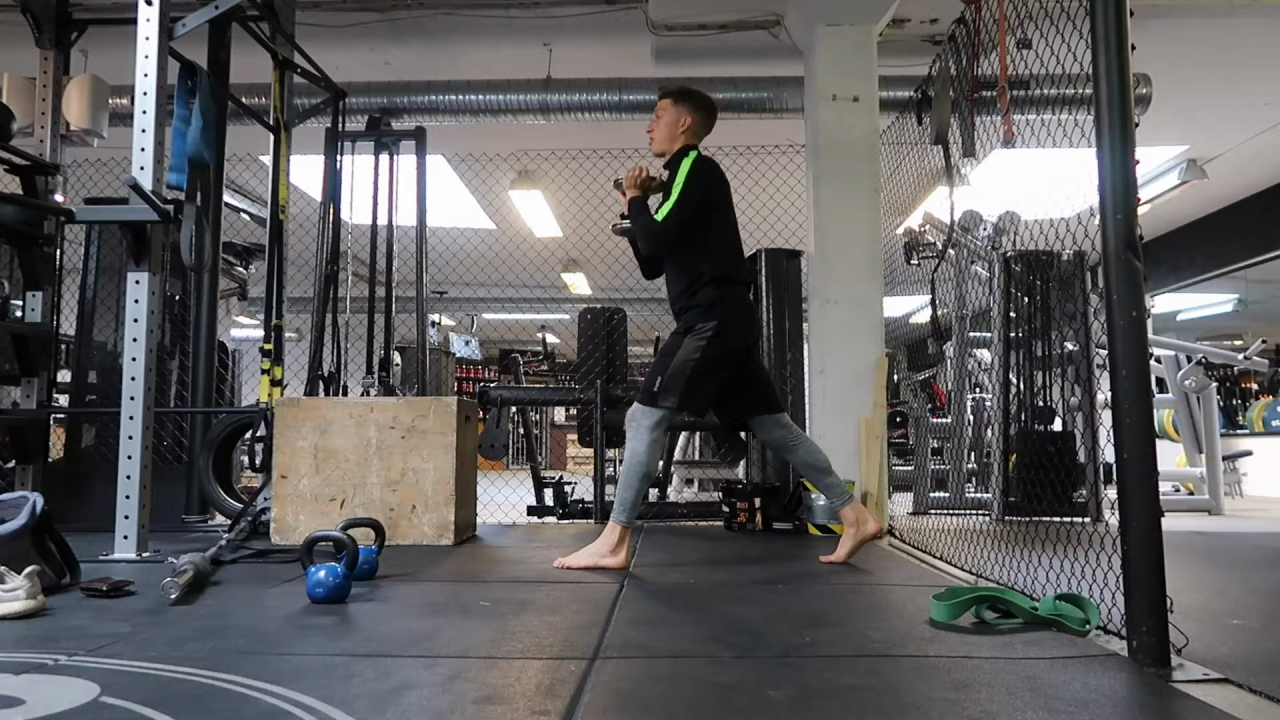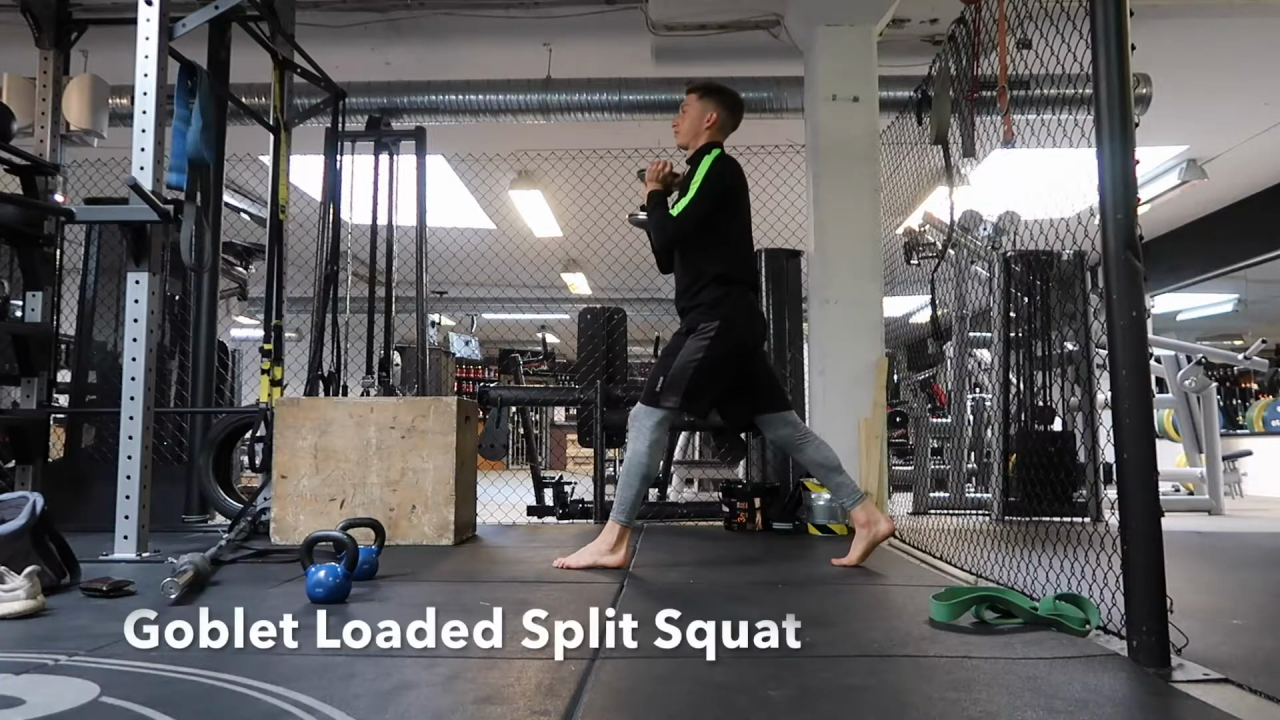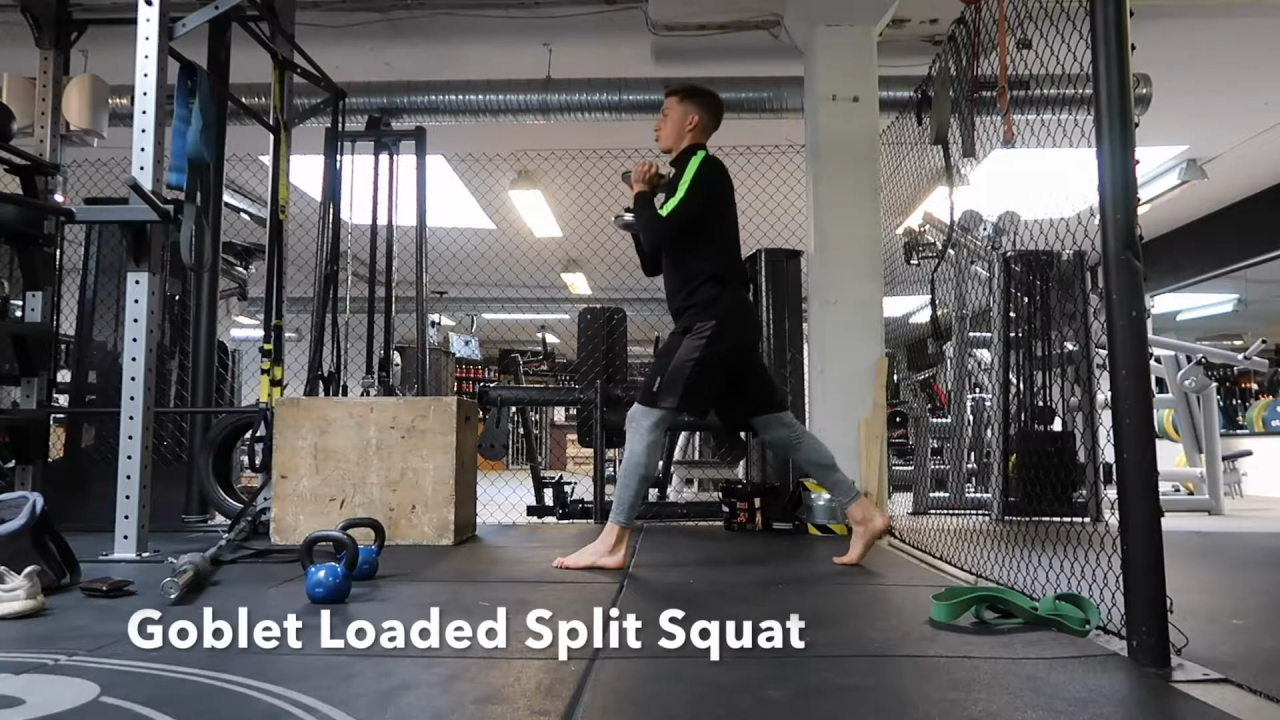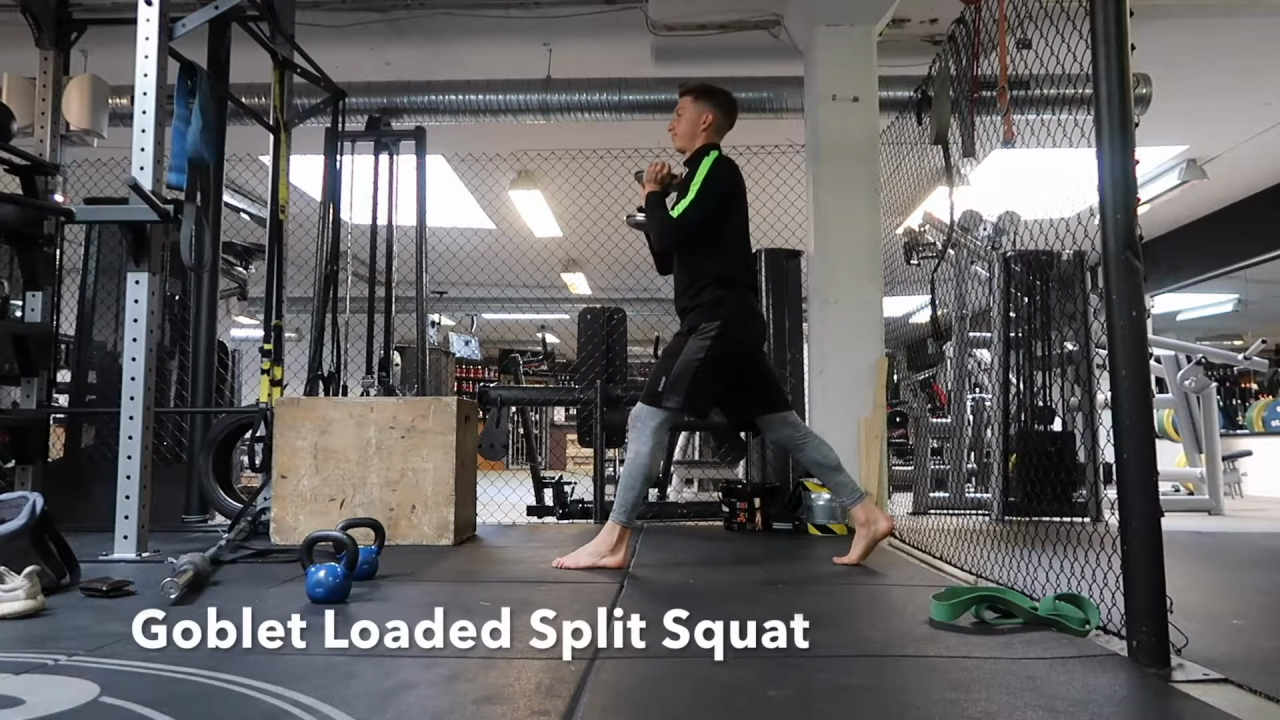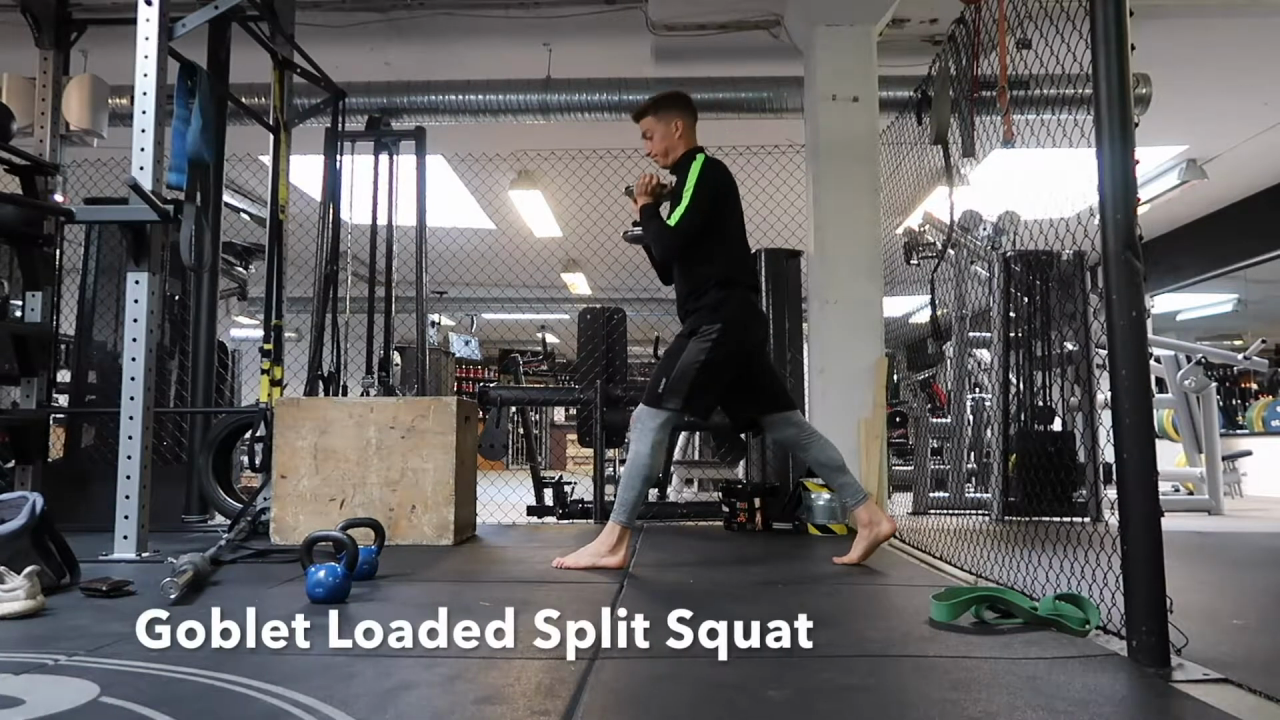
dt=0.7s
person 1, frame 1
left shoulder: (694, 169)
right shoulder: (687, 177)
left elbow: (655, 241)
right elbow: (653, 265)
left wrist: (636, 201)
right wrist: (635, 210)
left hip: (712, 319)
right hip: (725, 320)
left knee: (645, 417)
right knee: (772, 425)
left ankle: (613, 543)
right ankle: (854, 516)
person 1, frame 2
left shoulder: (715, 166)
right shoulder: (707, 174)
left elbow: (668, 236)
right elbow: (669, 258)
left wrist: (655, 194)
right wrist: (660, 200)
left hip: (717, 319)
right hip: (731, 320)
left knee: (648, 417)
right knee: (783, 425)
left ankle: (613, 542)
right ankle: (867, 517)
person 1, frame 3
left shoulder: (702, 169)
right shoulder: (690, 177)
left elbow: (659, 235)
right elbow: (654, 262)
left wrist: (642, 196)
right wrist: (642, 202)
left hip: (713, 320)
right hip: (725, 320)
left knee: (646, 419)
right knee: (779, 426)
left ankle: (612, 544)
right ankle: (864, 513)
person 1, frame 4
left shoulder: (715, 168)
right shoulder: (704, 176)
left elbow: (668, 237)
right elbow: (666, 259)
left wrist: (653, 194)
right wrist: (657, 200)
left hip: (718, 319)
right hip: (730, 320)
left knee: (649, 418)
right knee: (784, 425)
left ankle: (612, 543)
right ankle: (866, 515)
person 1, frame 5
left shoulder: (704, 171)
right shoulder: (694, 180)
left elbow: (669, 245)
right elbow: (670, 269)
left wrist: (647, 207)
right wrist: (647, 215)
left hip: (720, 319)
right hip: (733, 320)
left knee: (650, 418)
right knee: (788, 425)
left ankle: (613, 542)
right ankle: (869, 516)
